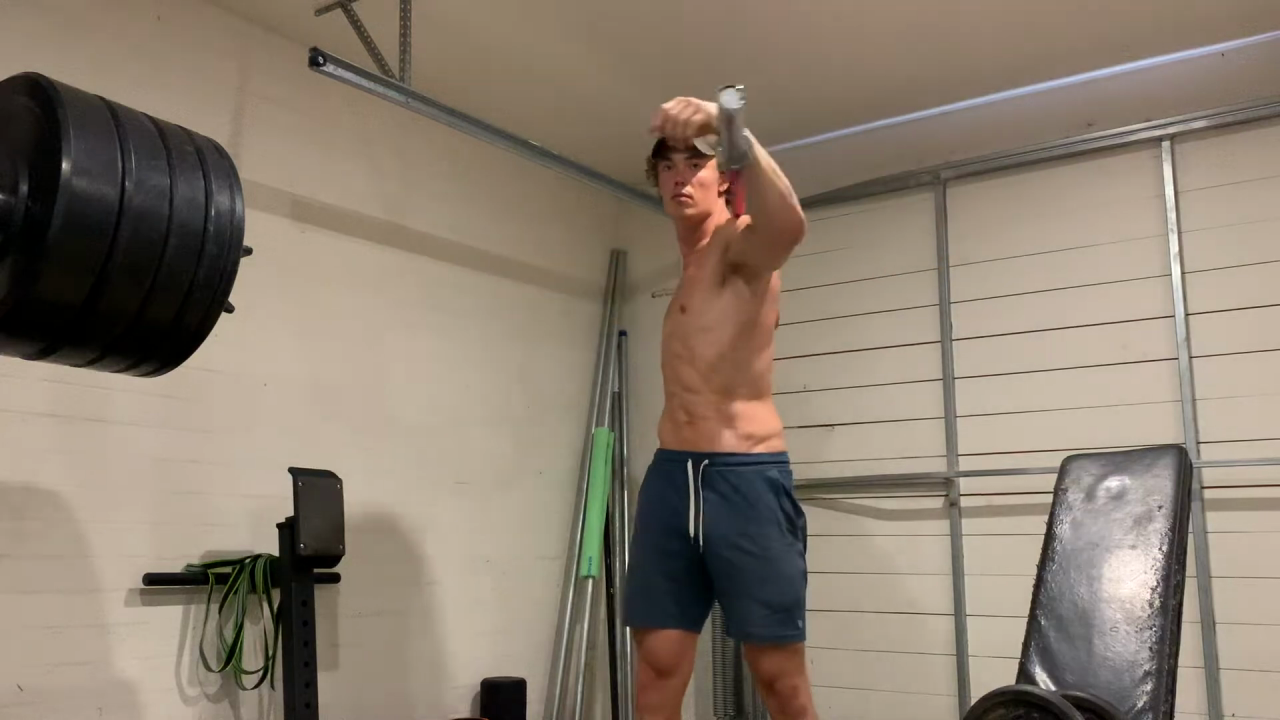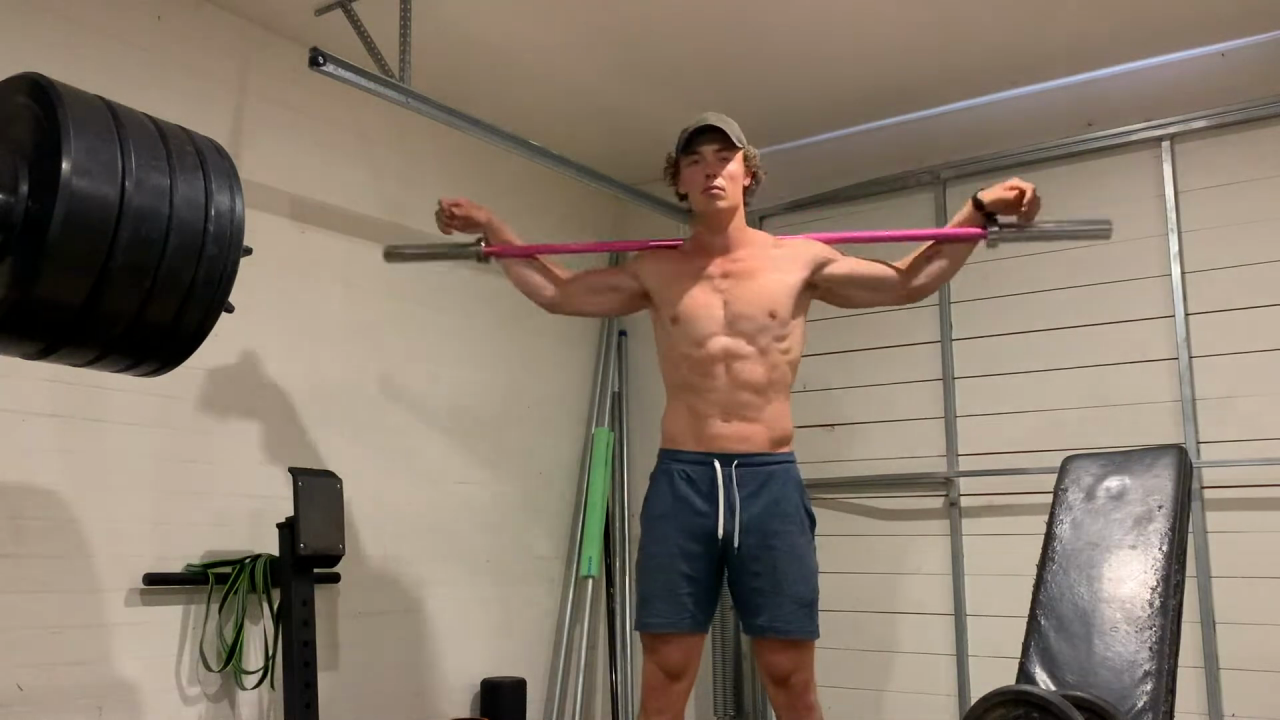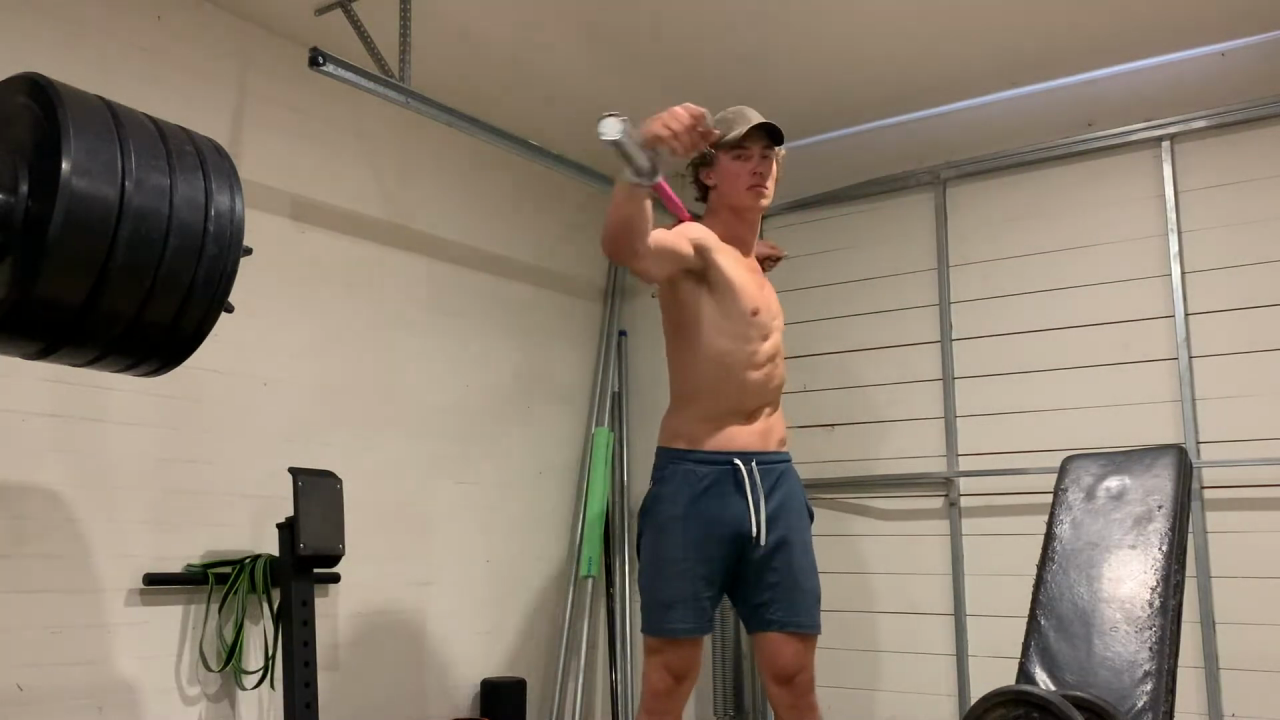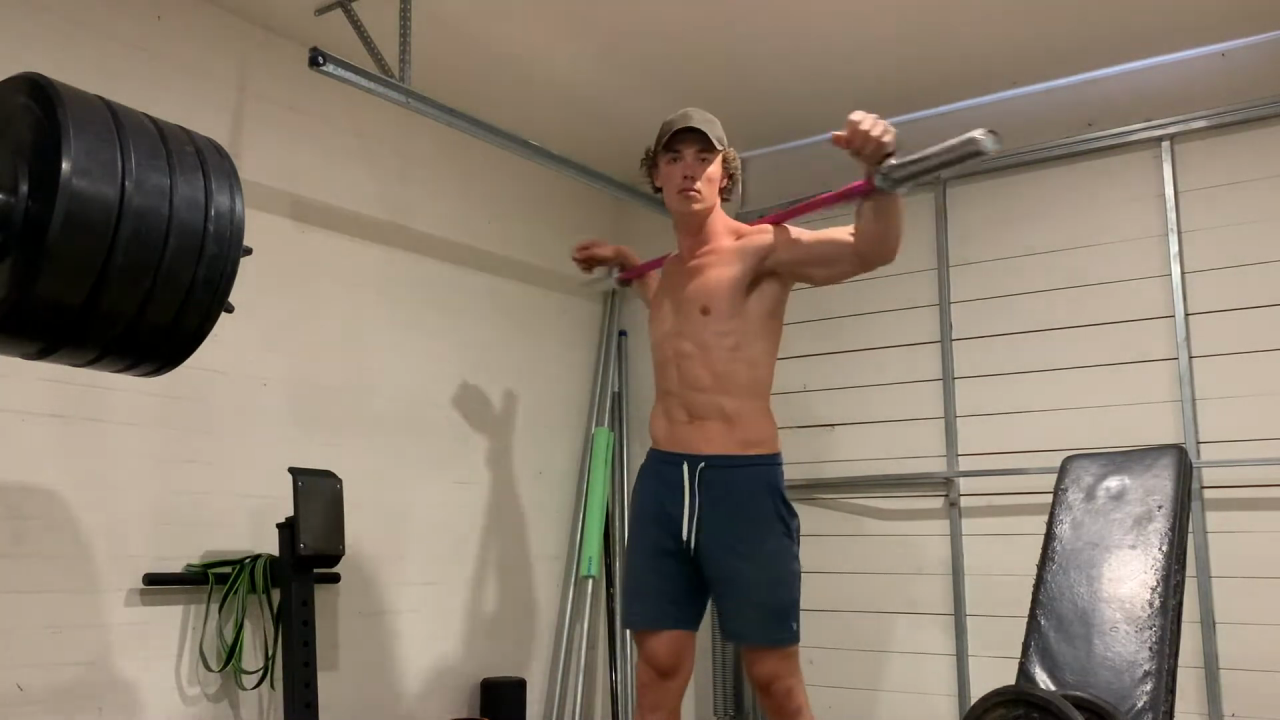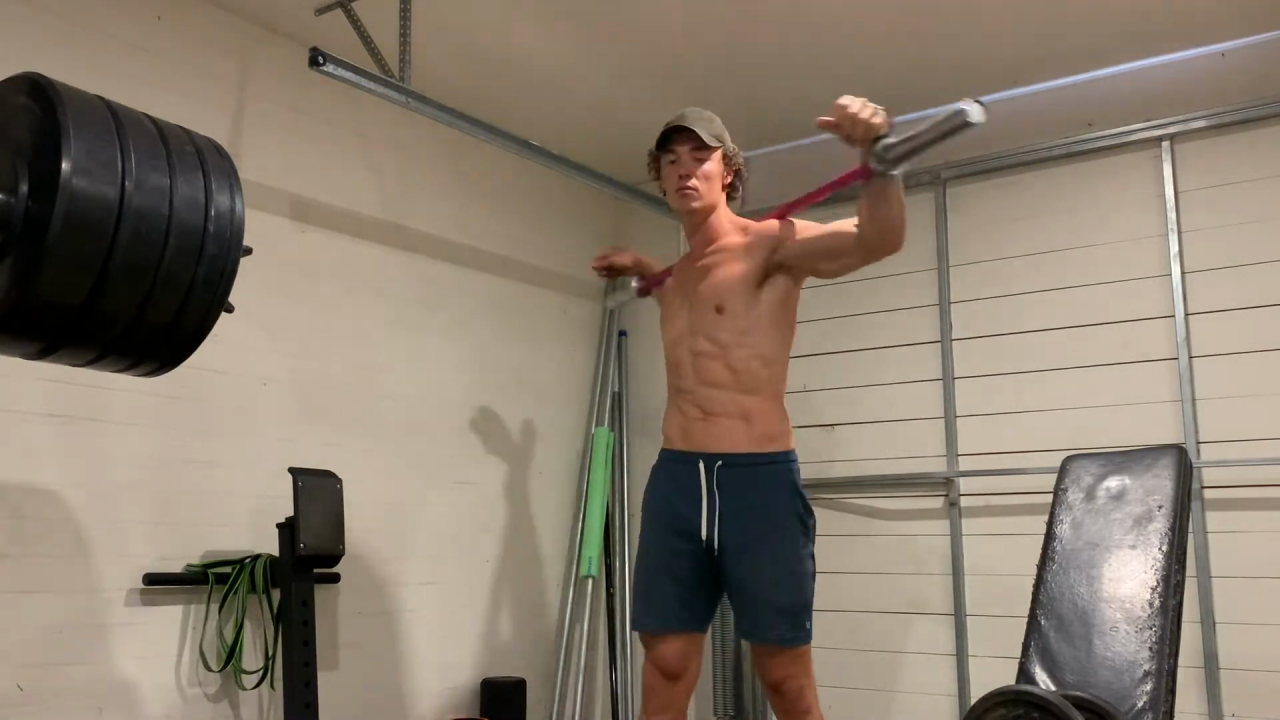
dt=1s
person 1, frame 1
left shoulder: (739, 243)
right shoulder: (698, 267)
left elbow: (787, 225)
left wrist: (729, 131)
left hip: (748, 478)
right hip: (671, 478)
right knee: (658, 666)
person 1, frame 2
left shoulder: (800, 258)
right shoulder: (656, 268)
left elbow: (908, 283)
right elbow: (556, 293)
left wrist: (978, 211)
right wrist: (491, 228)
left hip: (771, 482)
right hip: (683, 482)
right knee: (667, 670)
person 1, frame 3
left shoulder: (746, 262)
right shoulder: (696, 244)
right elbow: (625, 243)
right wrist: (645, 151)
left hip: (775, 482)
right hip: (692, 481)
person 1, frame 4
left shoulder: (764, 247)
right shoulder: (670, 270)
left elbow: (874, 248)
left wrist: (877, 164)
right wrist: (624, 264)
left hip: (743, 482)
right hip: (663, 479)
right knee: (659, 666)
person 1, frame 5
left shoulder: (770, 244)
right shoulder: (682, 274)
left elbow: (881, 236)
left wrist: (878, 148)
right wrist: (643, 269)
left hip: (759, 482)
right hip: (676, 480)
right knee: (667, 667)
